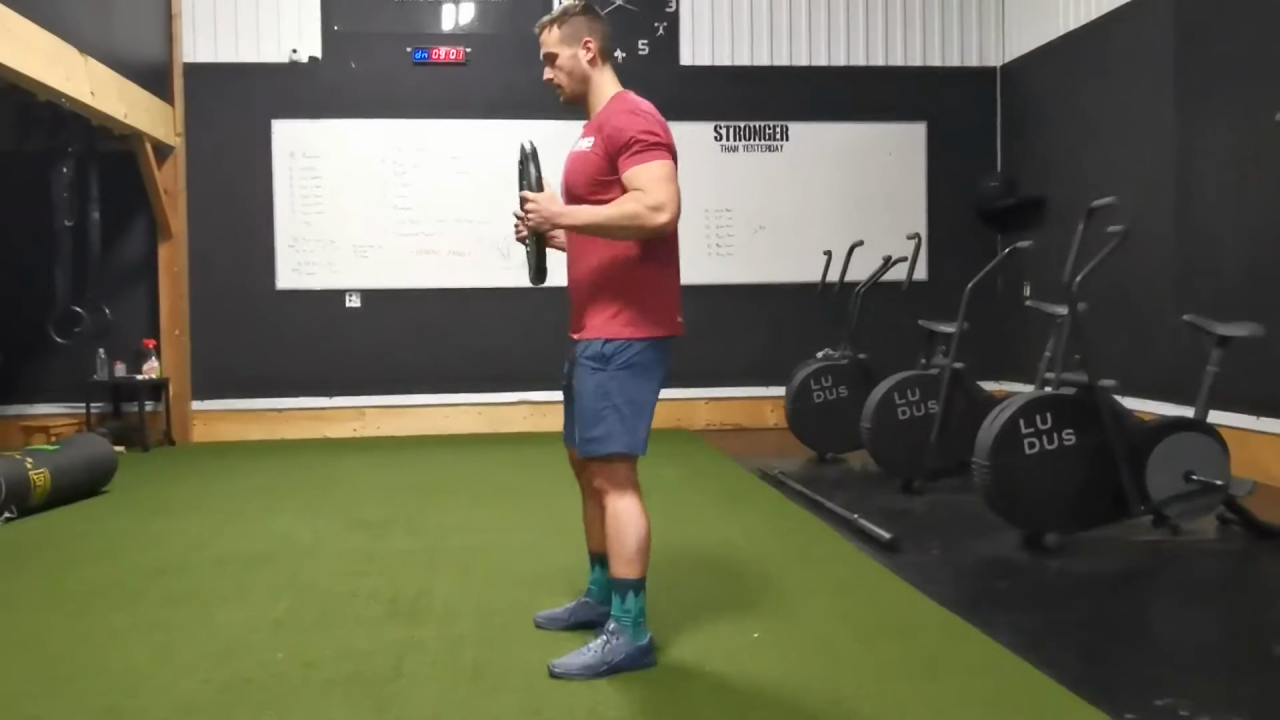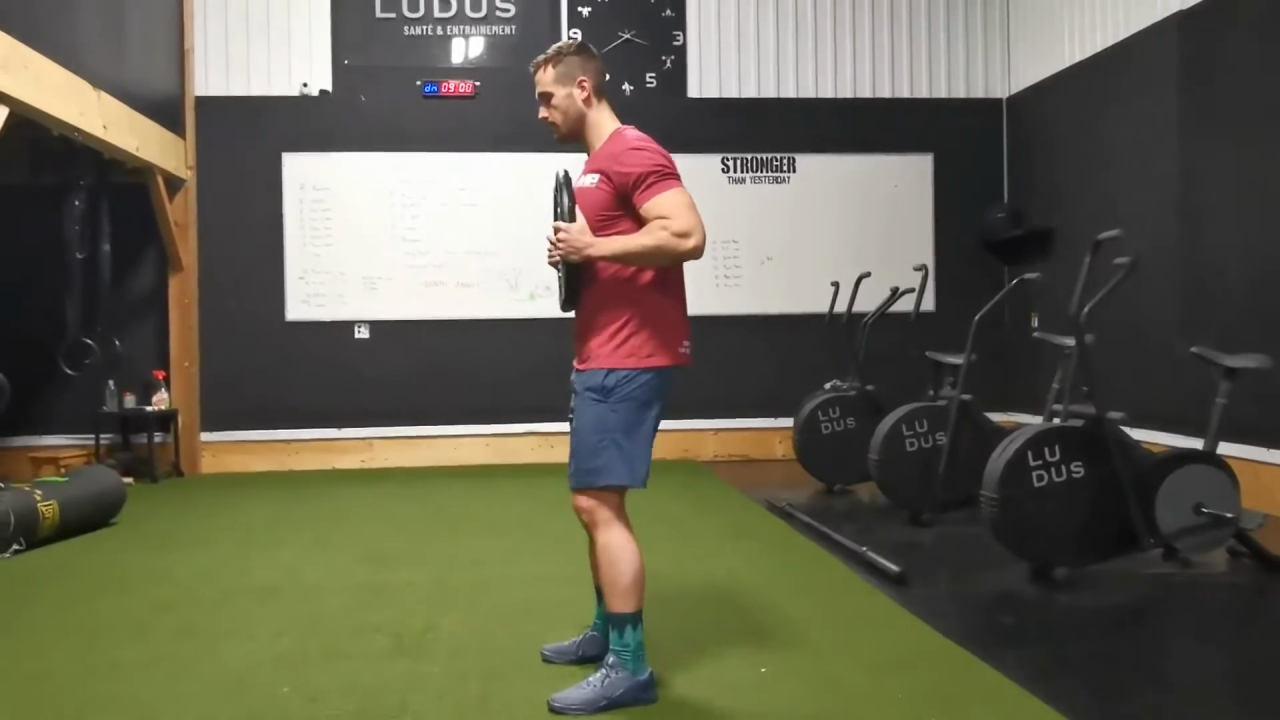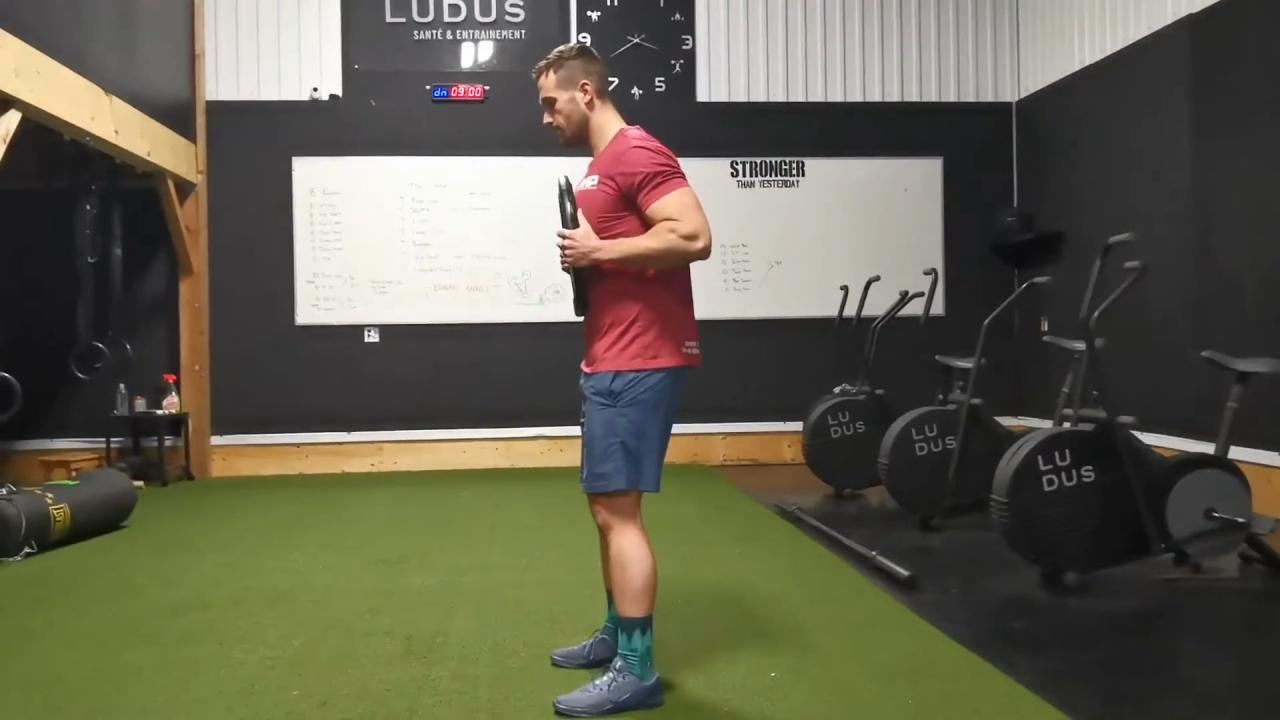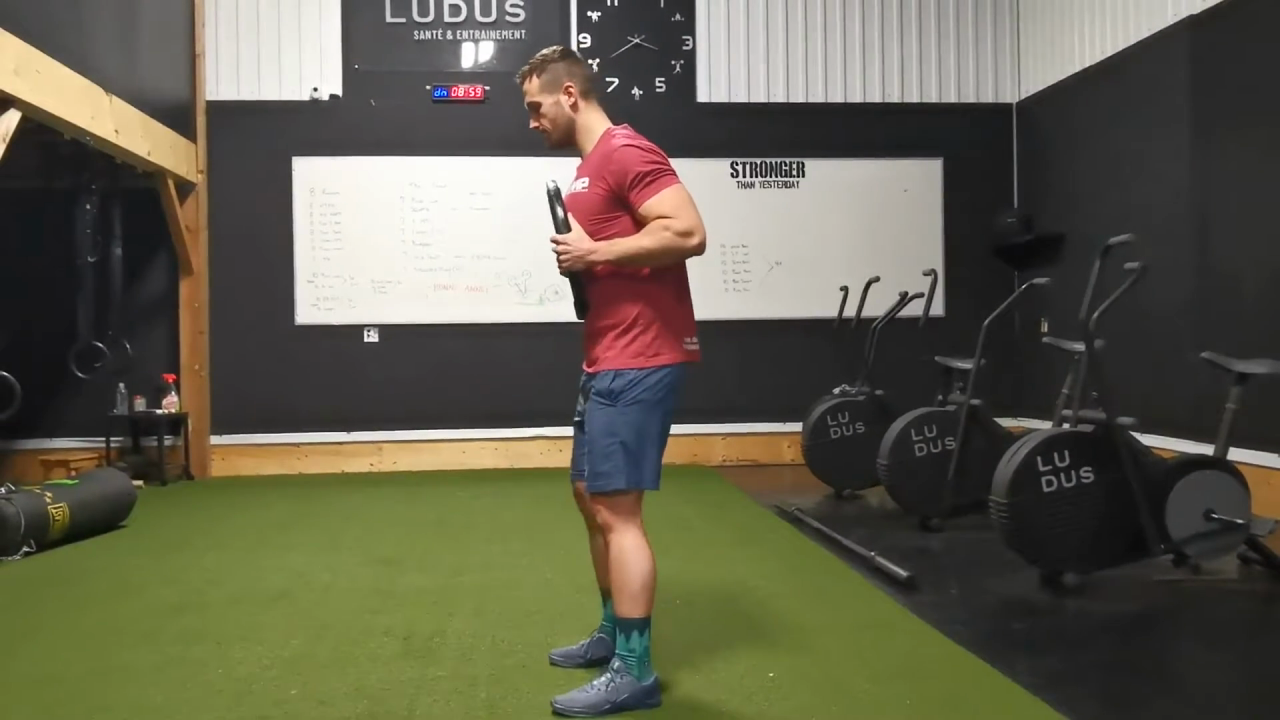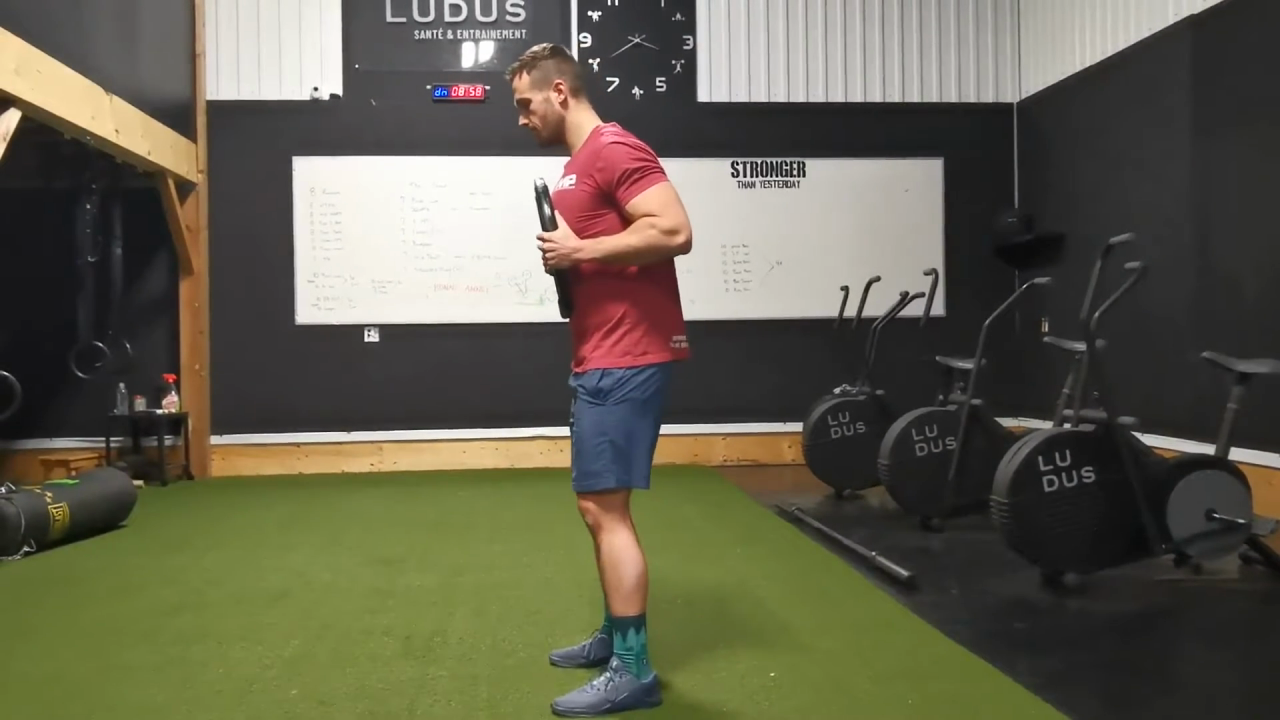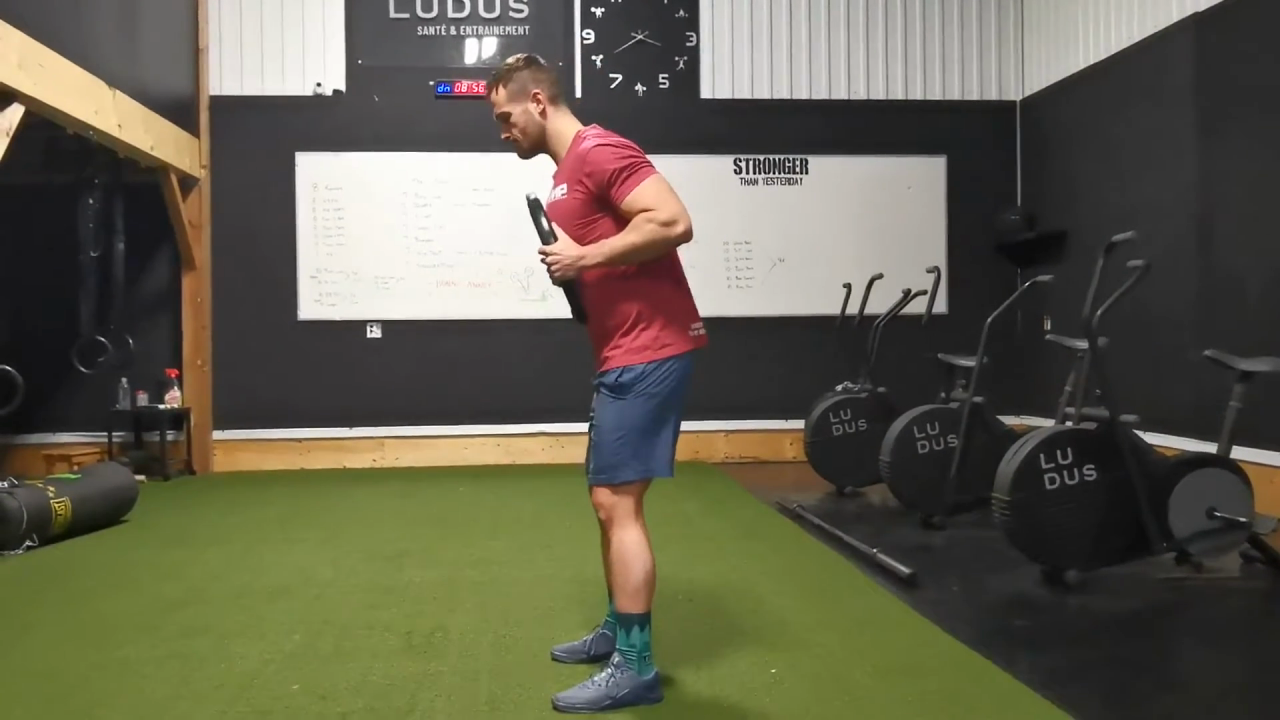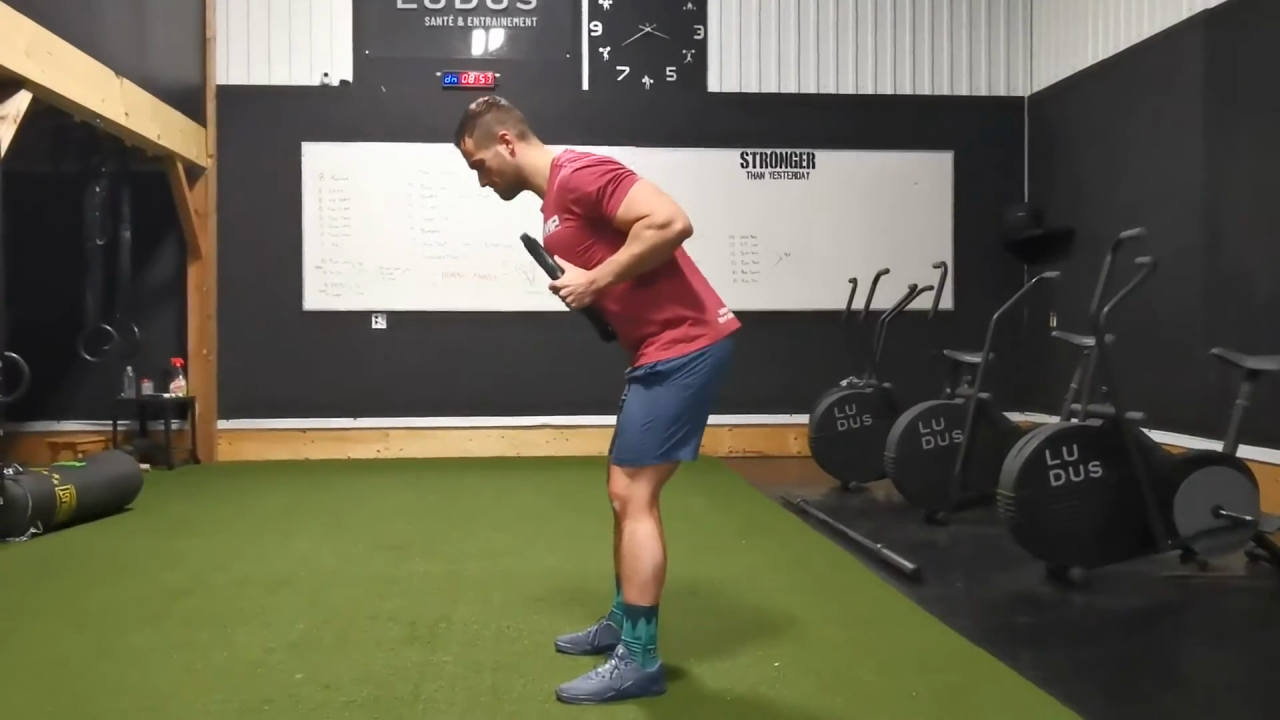
dt=0.7s
person 1, frame 1
left shoulder: (631, 119)
right shoulder: (595, 130)
left elbow: (658, 211)
left wrist: (565, 215)
right wrist: (551, 230)
left hip: (627, 330)
right hip: (598, 326)
left knee: (613, 476)
right knee: (591, 469)
left ankle: (629, 631)
right ankle: (602, 596)
person 1, frame 2
left shoulder: (632, 153)
right shoulder: (596, 164)
left elbow: (686, 236)
left wrist: (592, 246)
right wrist: (575, 251)
left hip: (630, 358)
right hip: (601, 357)
left knee: (596, 504)
right knee: (593, 501)
right ankle: (607, 631)
person 1, frame 3
left shoulder: (637, 154)
right shoulder: (602, 166)
left elbow: (693, 237)
left wrist: (600, 250)
right wrist: (585, 255)
left hip: (638, 362)
right hip: (612, 359)
left knee: (617, 510)
right knee: (607, 505)
right ankle: (616, 635)
person 1, frame 4
left shoulder: (626, 153)
right shoulder: (590, 167)
left elbow: (688, 233)
left wrist: (594, 253)
right wrist: (578, 257)
left hip: (639, 359)
right hip: (610, 358)
left knee: (615, 509)
right knee: (592, 498)
right ankle: (613, 633)
person 1, frame 5
left shoulder: (615, 151)
right shoulder: (579, 164)
left elbow: (674, 231)
left wrist: (581, 251)
right wrist: (565, 254)
left hip: (626, 358)
right hip: (600, 357)
left knee: (604, 508)
right knee: (601, 504)
right ankle: (614, 636)
person 1, frame 6
left shoulder: (600, 153)
right shoulder: (569, 171)
left elbow: (673, 223)
left wrist: (583, 257)
right wrist: (571, 261)
left hip: (648, 353)
right hip: (624, 354)
left knee: (617, 503)
right knee: (610, 499)
left ankle: (634, 666)
right ankle: (617, 631)
person 1, frame 7
left shoulder: (579, 175)
right shoulder: (555, 202)
left elbow: (671, 223)
left wrist: (595, 280)
right wrist: (581, 288)
left hip: (685, 346)
right hip: (663, 349)
left knee: (632, 494)
right knee: (627, 491)
left ankle: (639, 660)
right ankle: (622, 622)
